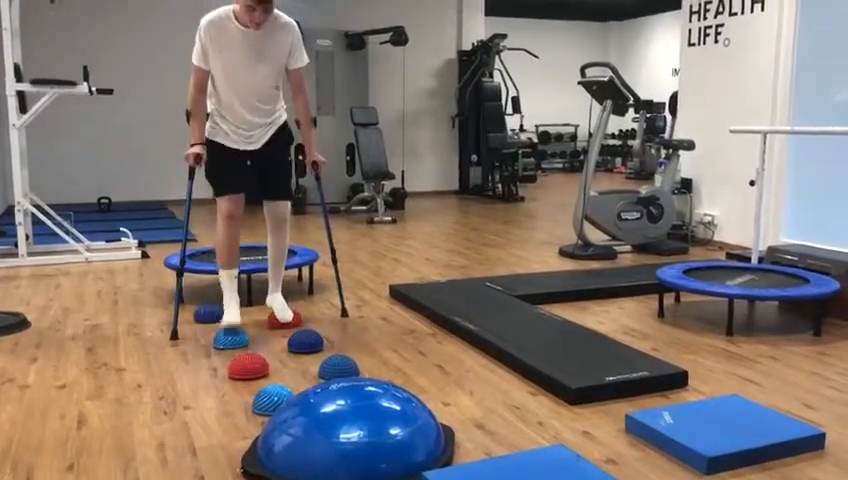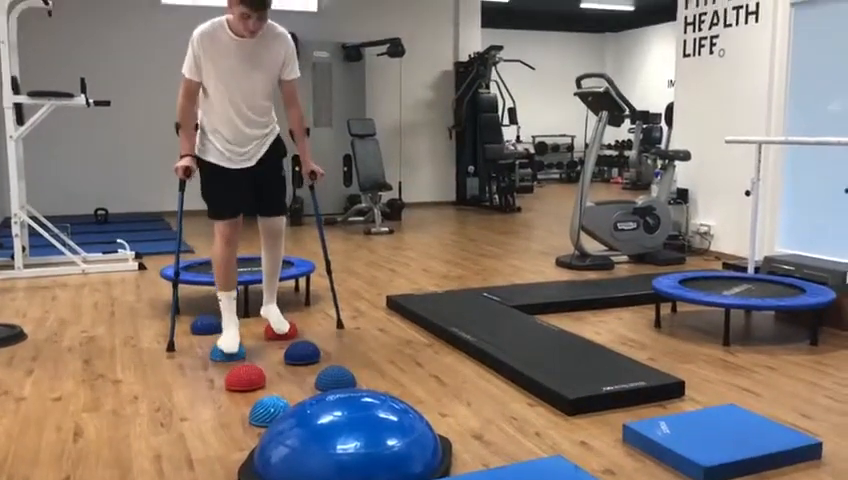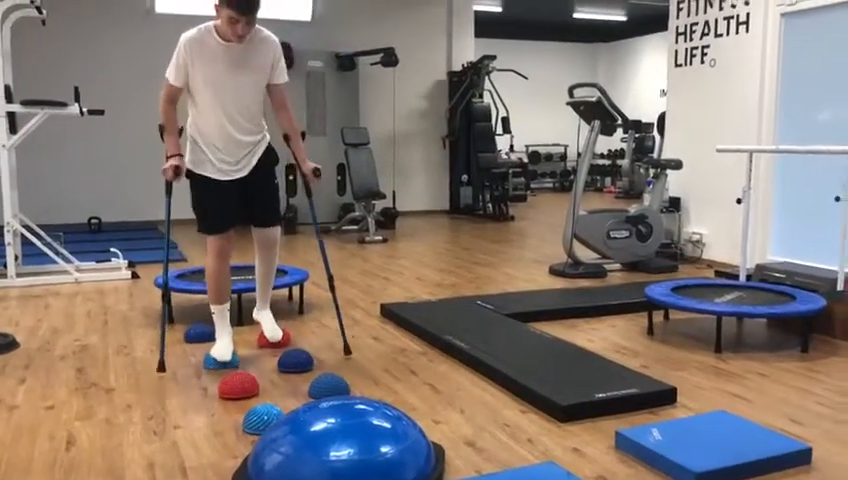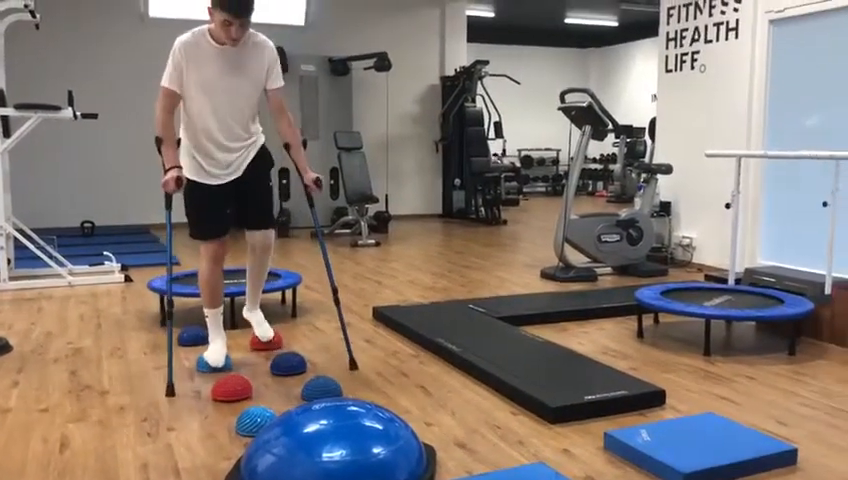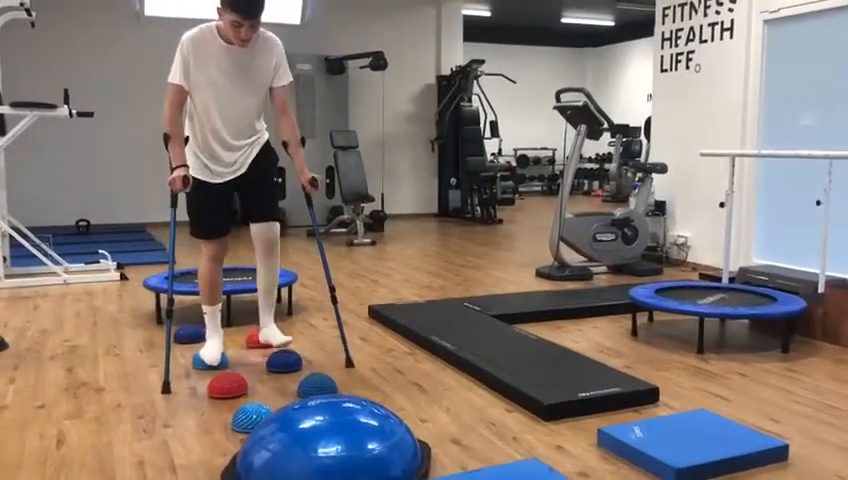
dt=0.3s
person 1, frame 1
left shoulder: (287, 29)
left elbow: (299, 91)
right elbow: (198, 87)
left wrist: (310, 147)
right wrist: (197, 141)
left hip: (272, 132)
right hip: (223, 133)
left knee: (279, 214)
right knee: (229, 211)
left ankle: (275, 293)
right ankle: (230, 301)
person 1, frame 2
left shoulder: (281, 40)
right shoulder: (205, 37)
left elbow: (292, 102)
right elbow: (187, 97)
left wrist: (306, 157)
right wrist: (187, 153)
left hip: (265, 146)
right hip: (217, 152)
left knee: (274, 228)
right knee: (226, 232)
left ankle: (270, 304)
right ankle: (229, 322)
person 1, frame 3
left shoulder: (269, 45)
right shoulder: (191, 43)
left elbow: (281, 106)
right elbow: (168, 101)
left wrist: (302, 158)
right wrist: (174, 153)
left hip: (257, 156)
right hip: (208, 162)
left knee: (269, 237)
right knee: (219, 246)
left ankle: (263, 308)
right ankle: (223, 332)
person 1, frame 4
left shoulder: (264, 49)
right shoulder: (186, 47)
left elbow: (280, 112)
right elbow: (166, 109)
left wrist: (304, 168)
right wrist: (172, 165)
left hip: (250, 157)
right hip: (201, 166)
left knee: (262, 240)
right knee: (213, 251)
left ankle: (252, 308)
right ankle: (216, 336)
person 1, frame 5
left shoulder: (272, 47)
right shoulder: (193, 43)
left elbow: (283, 111)
right elbow: (173, 107)
left wrist: (301, 167)
right wrist: (179, 164)
left hip: (255, 153)
right hip: (205, 163)
left knee: (268, 238)
right knee: (213, 249)
left ankle: (267, 323)
right ankle: (213, 334)
